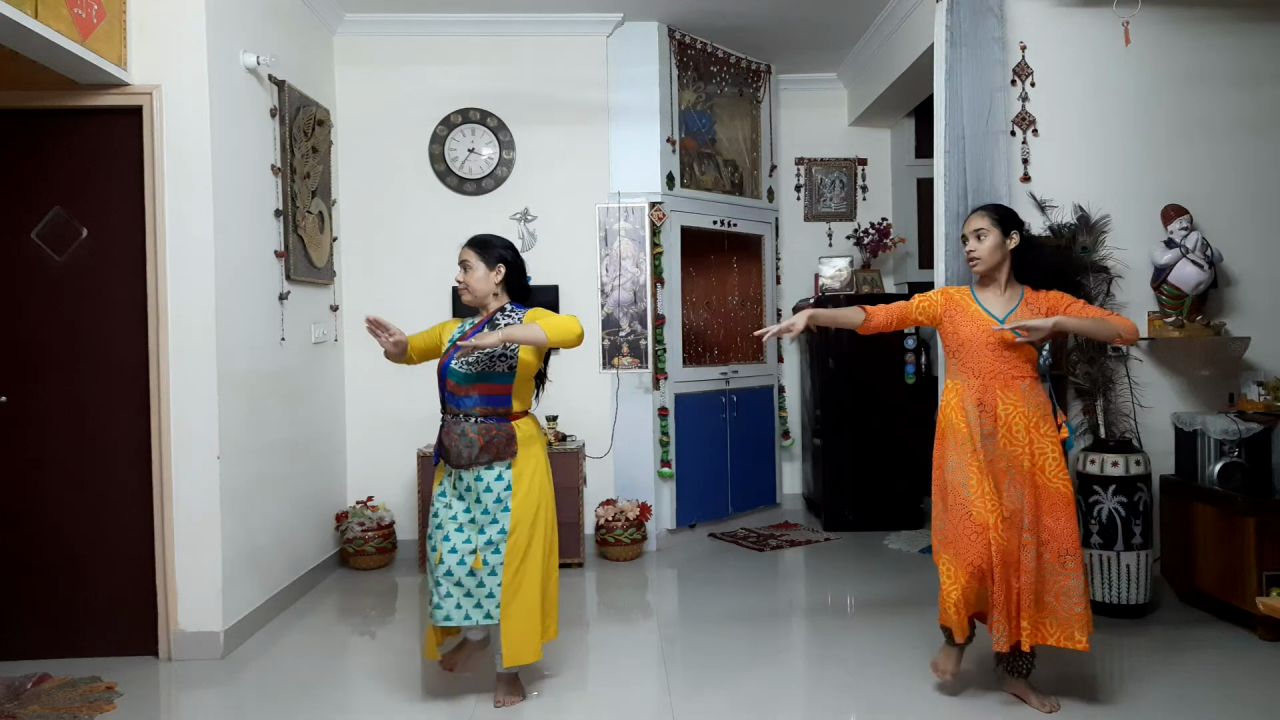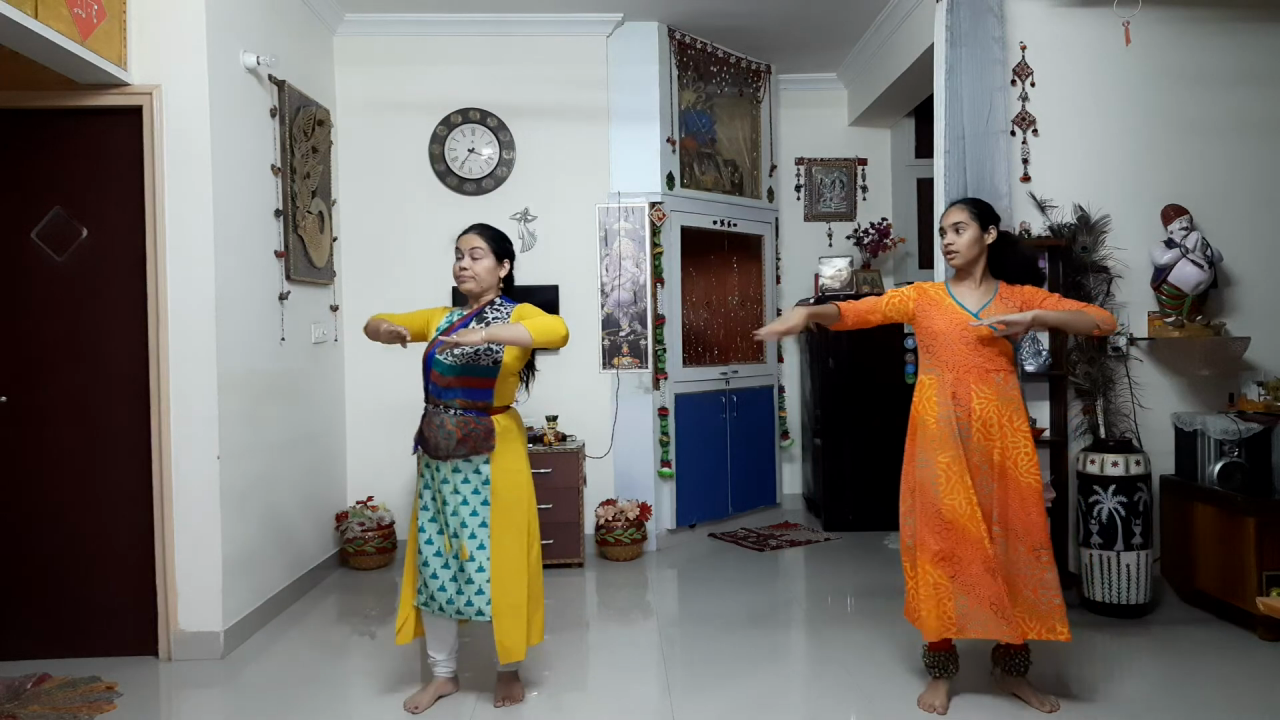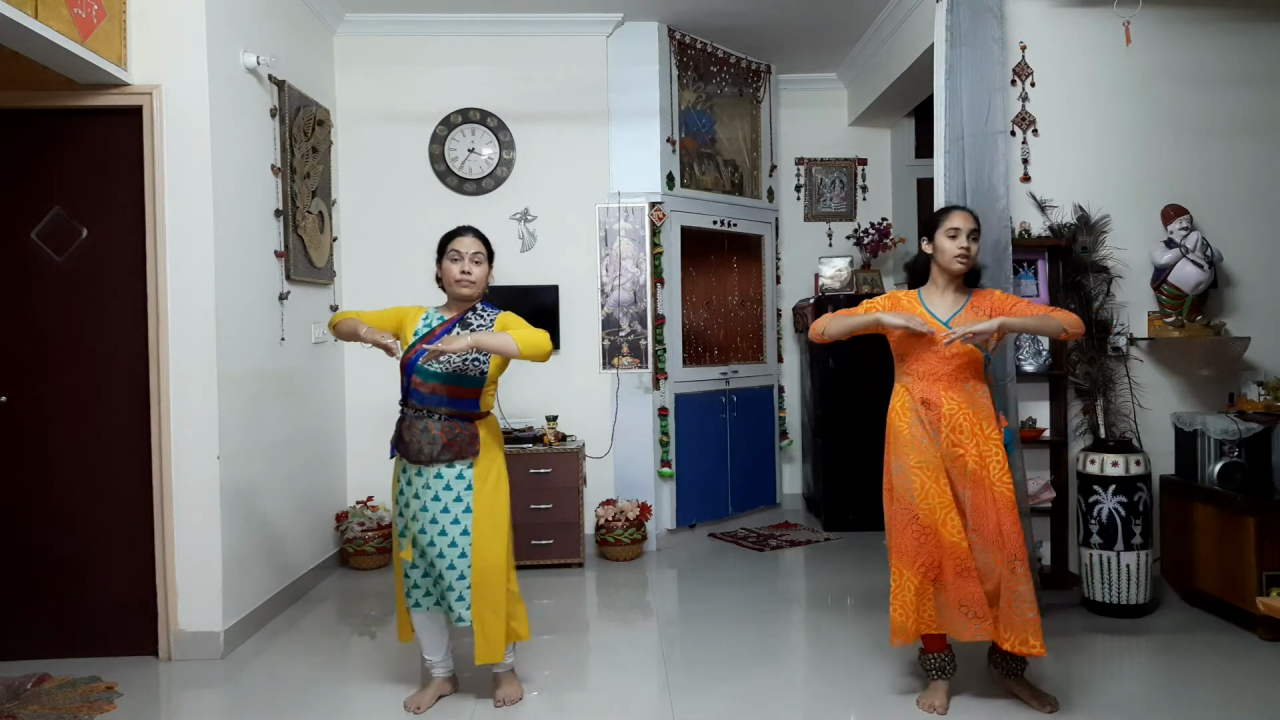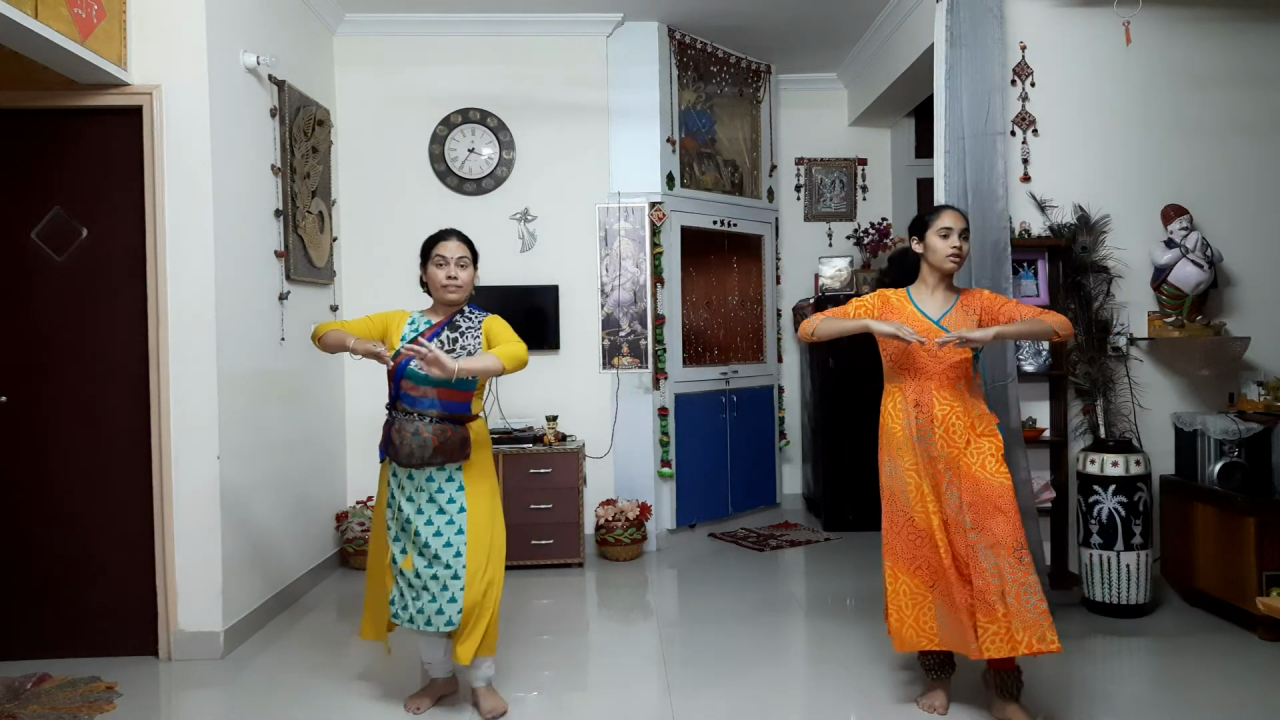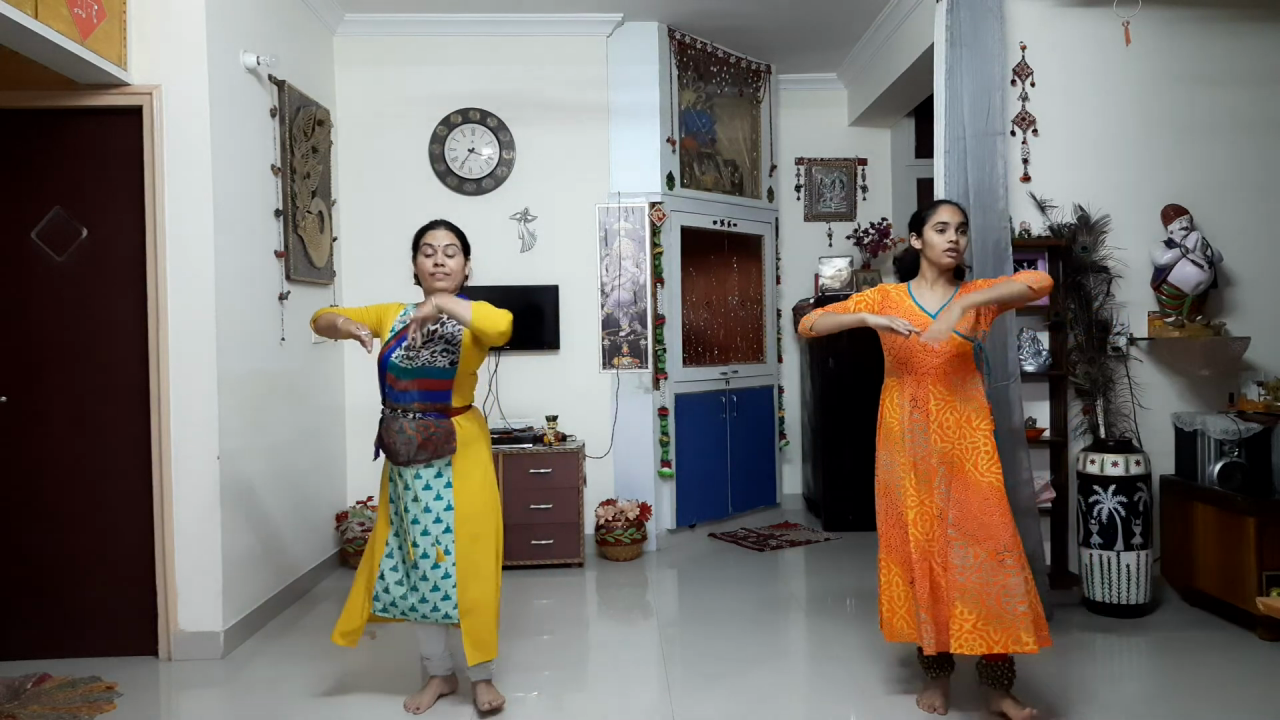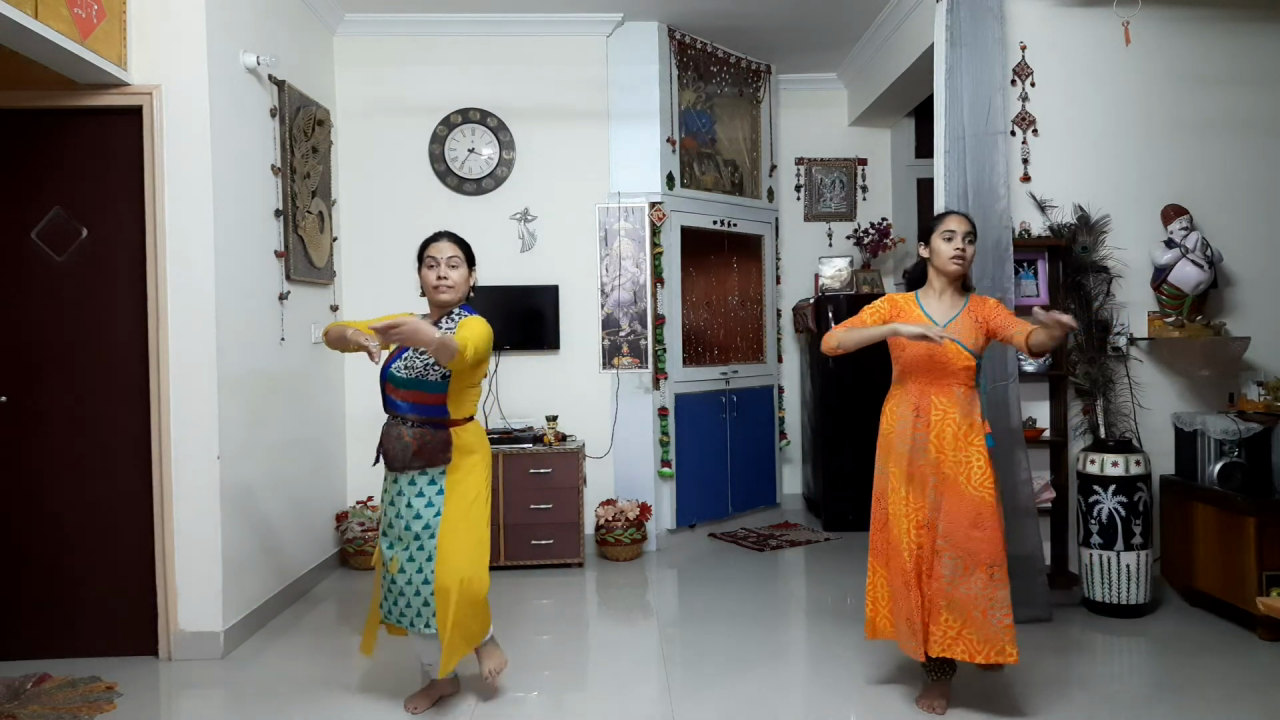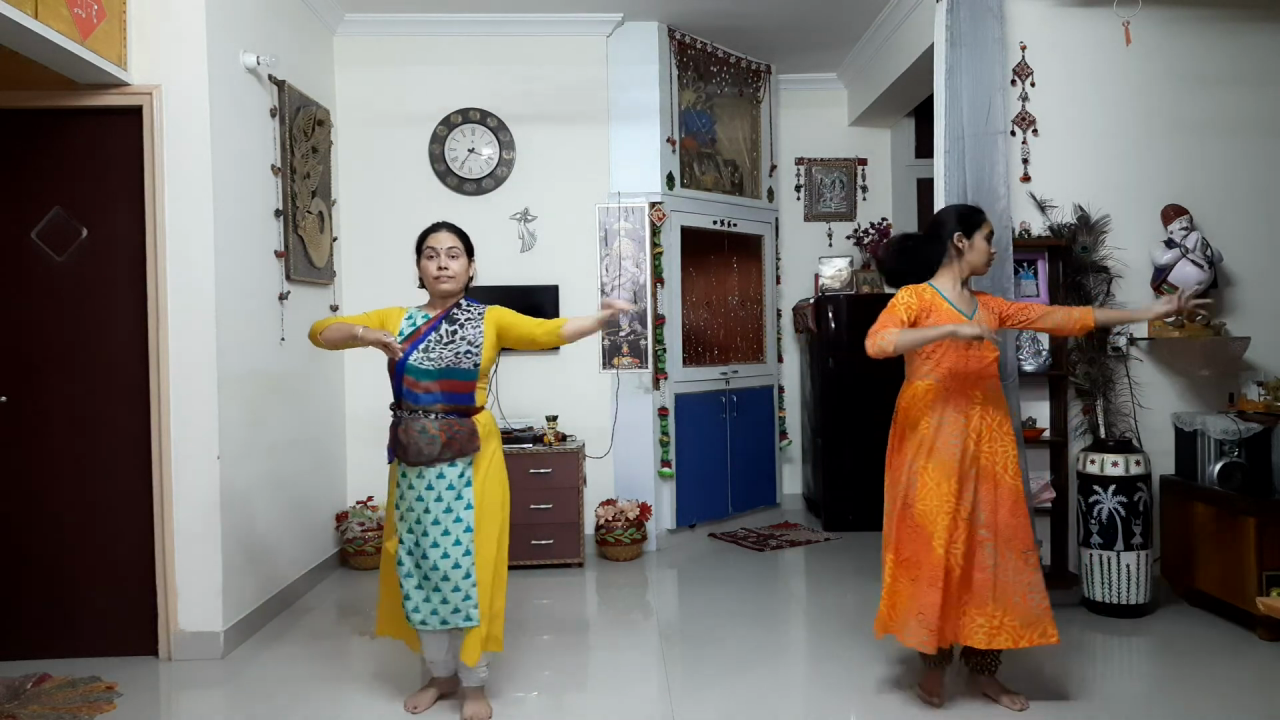
dt=0.3s
person 1, frame 1
left shoulder: (1047, 302)
right shoulder: (947, 301)
left elbow: (1127, 331)
right elbow: (876, 317)
left wrist: (1056, 324)
right wrist: (810, 315)
left hip: (1028, 439)
right hip: (966, 438)
left knee: (1037, 546)
right knee: (969, 548)
left ankle: (1014, 668)
right ankle: (954, 633)
person 1, frame 2
left shoulder: (1020, 296)
right shoulder: (921, 296)
left elbow: (1104, 322)
right elbow: (849, 312)
left wrist: (1035, 318)
right wrist: (805, 312)
left hip: (1001, 432)
right hip: (939, 432)
left knee: (1012, 540)
right knee: (940, 542)
left ankle: (1010, 668)
right ankle: (940, 672)
person 1, frame 3
left shoulder: (992, 303)
right shoulder: (895, 303)
left elbow: (1072, 325)
right elbow: (819, 330)
left wrist: (1000, 325)
right wrist: (881, 320)
left hip: (975, 440)
right hip: (915, 441)
left knee: (995, 546)
right knee: (924, 551)
left ankle: (1008, 665)
right ankle: (938, 672)
person 1, frame 4
left shoulder: (979, 303)
right shoulder: (883, 302)
left elbow: (1061, 327)
right elbow: (808, 328)
left wrist: (993, 333)
right wrist: (871, 325)
left hip: (970, 440)
right hip: (909, 443)
left knee: (997, 548)
right knee: (920, 553)
right ankle: (937, 674)
person 1, frame 5
left shoulder: (977, 295)
right shoulder: (885, 297)
left elbow: (1040, 284)
right elbow: (809, 325)
left wrist: (966, 300)
right wrist: (868, 319)
left hip: (966, 434)
right hip: (907, 438)
left knee: (983, 542)
right knee: (918, 545)
right ankle: (937, 671)
person 1, frame 6
left shoulder: (983, 309)
right shoulder: (894, 305)
left elbow: (1033, 343)
right elbow: (831, 342)
left wrist: (1051, 328)
right wrist: (897, 328)
left hip: (963, 442)
right hip: (906, 441)
left knee: (967, 547)
right knee: (913, 548)
left ankle: (968, 652)
right ankle: (934, 669)
person 1, frame 7
left shoulder: (990, 304)
right shoulder: (916, 298)
left elbow: (1064, 319)
right elbow: (876, 344)
left wrist: (1144, 311)
right wrist: (960, 331)
left hip: (988, 437)
right hip: (934, 435)
left knee: (993, 545)
right knee: (934, 544)
left ankle: (984, 669)
right ankle: (932, 656)
person 2, frame 1
left shoulder: (528, 321)
right shoulder: (454, 331)
left elbow: (572, 330)
right elbow: (405, 353)
left wrist: (501, 334)
right wrist: (391, 341)
left hip: (511, 463)
right hip: (458, 465)
left knee: (509, 564)
right knee: (450, 560)
left ankle: (508, 669)
right ankle: (474, 632)
person 2, frame 2
left shoulder: (517, 316)
right shoulder: (441, 319)
left elbow: (558, 331)
right elbow: (377, 325)
left wrist: (484, 333)
right wrist: (387, 330)
left hip: (492, 457)
right hip: (438, 458)
left knee: (496, 560)
right knee: (435, 561)
left ankle: (507, 669)
right ankle: (443, 674)
person 2, frame 3
left shoulder: (498, 322)
right shoulder: (411, 318)
left elbow: (542, 345)
right elbow: (340, 322)
left wrist: (471, 340)
right wrist: (367, 333)
left hip: (472, 464)
right hip: (416, 462)
left knee: (482, 565)
right knee: (420, 565)
left ankle: (503, 667)
right ankle: (440, 674)
person 2, frame 4
left shoulder: (487, 325)
right shoulder: (397, 323)
left elbow: (517, 354)
right elbow: (323, 333)
left wrist: (454, 367)
right wrist: (358, 345)
left hip: (462, 468)
right hip: (405, 468)
left knee: (472, 573)
right knee: (408, 573)
right ankle: (439, 676)
person 2, frame 5
left shoulder: (473, 313)
right shoulder: (394, 314)
left elbow: (504, 326)
right elbow: (320, 319)
left wrist: (444, 303)
right wrist: (346, 324)
left hip: (457, 458)
right hip: (405, 463)
left knee: (466, 564)
right knee: (412, 565)
left ankle: (481, 675)
right ankle: (440, 673)
person 2, frame 6
left shoulder: (475, 326)
right shoulder: (406, 326)
left elbow: (459, 352)
right elbow: (332, 335)
left wrist: (416, 331)
right wrist: (356, 336)
left hip: (455, 465)
right hip: (406, 470)
left knee: (452, 571)
right knee: (407, 572)
left ankle: (483, 637)
right ankle: (441, 676)
person 2, frame 7
left shoulder: (489, 319)
right shoulder: (396, 319)
left elbow: (550, 332)
right elbow: (321, 332)
left wrist: (601, 318)
right wrist: (363, 334)
left hip: (468, 463)
right hip: (412, 463)
left knee: (467, 566)
right knee: (417, 565)
right ankle: (443, 672)
